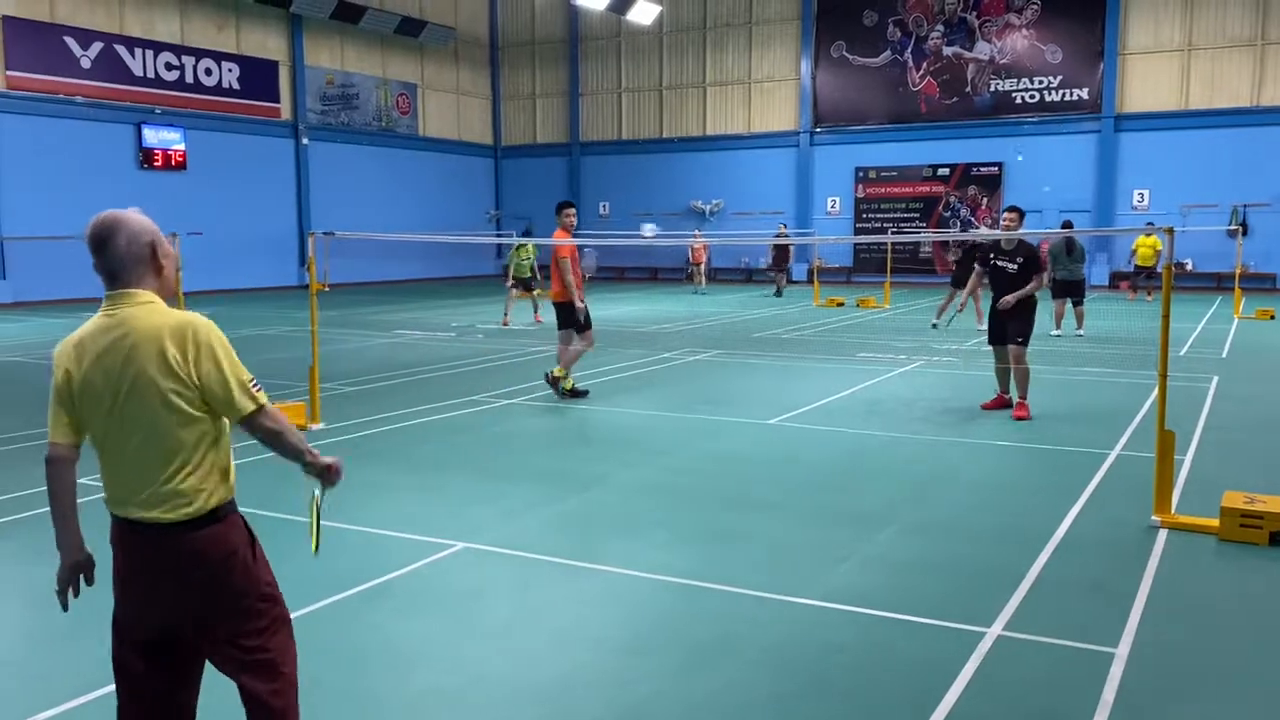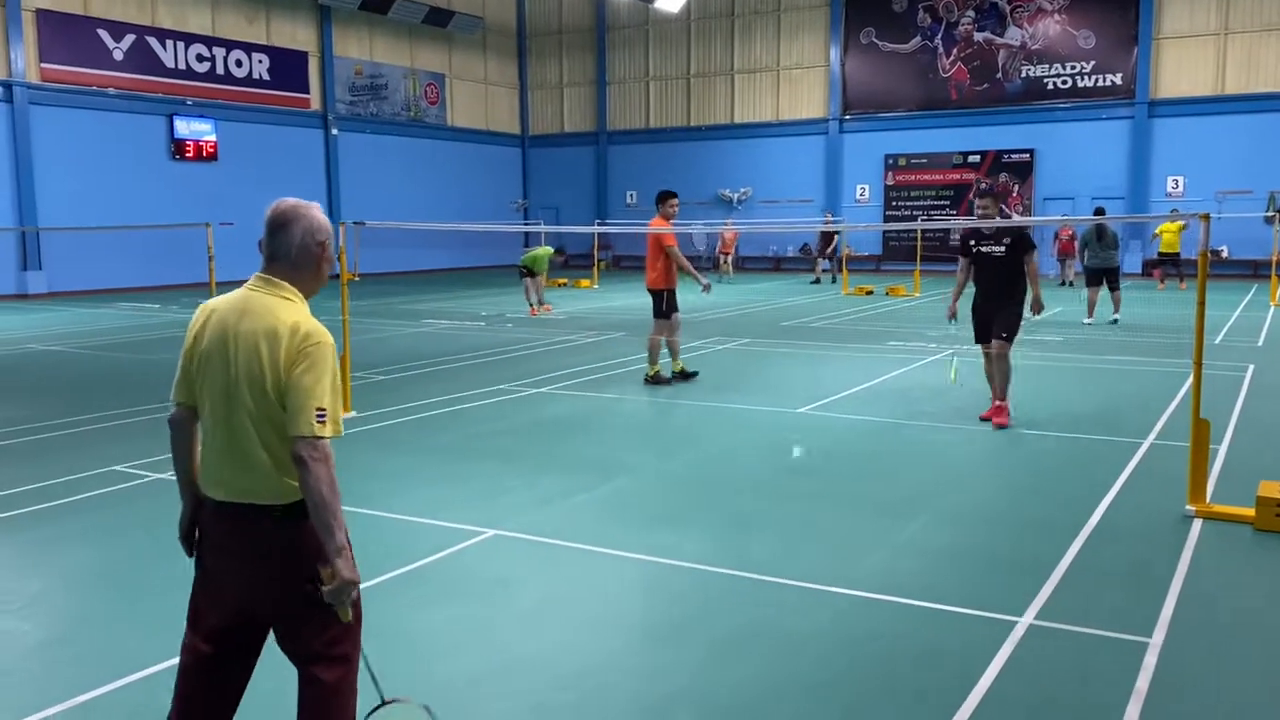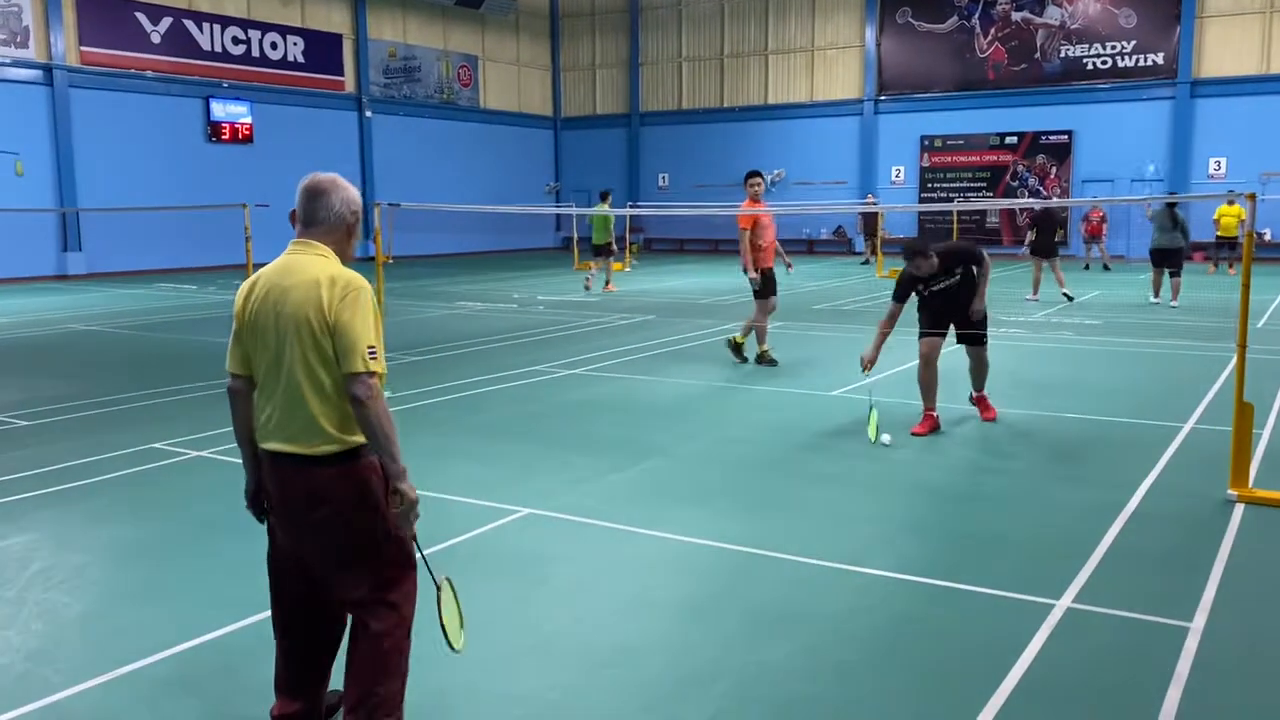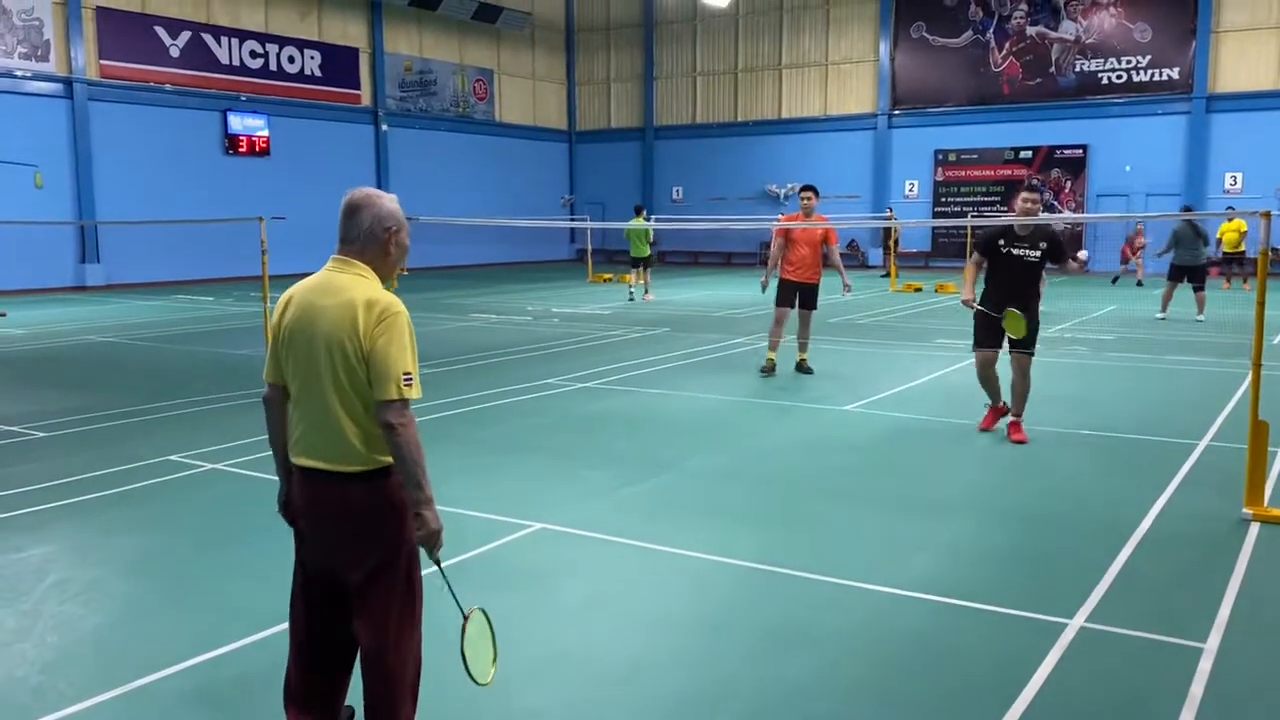
dt=1s
person 1, frame 1
left shoulder: (73, 350)
right shoulder: (188, 331)
left elbow: (59, 458)
right elbow: (259, 418)
left wrist: (70, 547)
right wrist: (313, 460)
left hip: (134, 539)
right hip: (207, 535)
left knee: (148, 679)
right knee: (266, 661)
person 1, frame 2
left shoulder: (209, 314)
right shoulder: (306, 334)
left elbow: (182, 419)
right elbow: (309, 453)
left wrist: (191, 501)
right wrist: (337, 551)
left hip: (221, 517)
right hip: (288, 522)
left knee: (213, 648)
right knee: (329, 647)
person 1, frame 3
left shoulder: (255, 286)
right shoulder: (346, 286)
left elbow: (238, 390)
right elbow: (362, 392)
left wrist: (254, 471)
right wrist: (398, 475)
left hip: (280, 469)
right hip: (341, 469)
left knee: (299, 600)
right knee: (383, 596)
person 1, frame 4
left shoulder: (293, 298)
right shoulder: (381, 307)
left elbow: (274, 399)
right elbow: (395, 419)
left wrist: (287, 477)
right wrist: (424, 502)
left hip: (309, 486)
right hip: (369, 491)
left knee: (317, 615)
right knee: (388, 625)
person 2, frame 1
left shoulder: (1028, 251)
right shoulder: (989, 249)
left elbow: (1038, 282)
right elbow: (978, 275)
left wrist: (1015, 296)
right wrist: (965, 297)
left hip: (1021, 309)
right hip: (998, 308)
left knee: (1017, 354)
right knee: (999, 354)
left ankle: (1022, 403)
right ankle: (1003, 396)
person 2, frame 2
left shoulder: (1015, 232)
right shoulder: (969, 237)
left elbow: (1030, 263)
right elbow: (964, 271)
left wrist: (1036, 295)
right wrist: (953, 302)
left hip: (1010, 303)
right hip: (983, 302)
left knee: (1000, 351)
right knee: (988, 354)
left ankle: (1002, 404)
right ankle: (997, 402)
person 2, frame 3
left shoulder: (958, 252)
right shoulder: (908, 277)
left elbow: (984, 262)
right elbow: (892, 315)
left wrist: (980, 298)
right wrist: (874, 350)
left hip: (968, 307)
right hip: (933, 311)
left knee: (978, 353)
right knee: (927, 354)
left ankle: (979, 396)
right ankle: (930, 415)
person 2, frame 4
left shoulder: (1048, 237)
right shoulder: (994, 234)
left elbow: (1064, 265)
right elbow: (975, 263)
left wrist: (1078, 266)
right wrist: (968, 290)
left hip: (1025, 311)
right hip: (990, 308)
left knee: (1021, 365)
right knee: (983, 362)
left ankle: (1016, 421)
right ankle: (997, 405)
person 3, frame 1
left shoulder: (564, 238)
right shoulder: (563, 239)
right elbow: (567, 273)
left wrist: (577, 297)
right wrist: (577, 300)
left hip: (562, 298)
right hip: (568, 298)
left knee: (566, 342)
right knee: (587, 340)
left ankle: (567, 386)
right ankle: (556, 374)
person 3, frame 2
left shoulder: (657, 225)
right shoulder: (662, 228)
right elbow: (678, 258)
right wrist: (700, 279)
left hip: (663, 283)
right hip: (662, 285)
left knee: (673, 325)
right knee: (660, 329)
left ankle: (678, 368)
right ankle: (652, 373)
person 3, frame 3
left shoulder: (764, 207)
right shoulder: (747, 210)
right elbow: (744, 242)
left wrist: (784, 257)
right wrist: (750, 270)
left hip: (767, 265)
right hip: (758, 266)
left knee: (769, 307)
right knee: (764, 308)
left ankle: (738, 340)
right ankle: (762, 352)
person 3, frame 4
left shoulder: (825, 224)
right shoulder: (788, 221)
left elbow: (833, 252)
right elbow: (777, 249)
left wrist: (844, 276)
right wrist: (767, 275)
left hip: (811, 280)
right hip: (788, 277)
left knee: (805, 320)
right knee: (779, 317)
left ankle: (802, 360)
right ankle: (770, 360)
